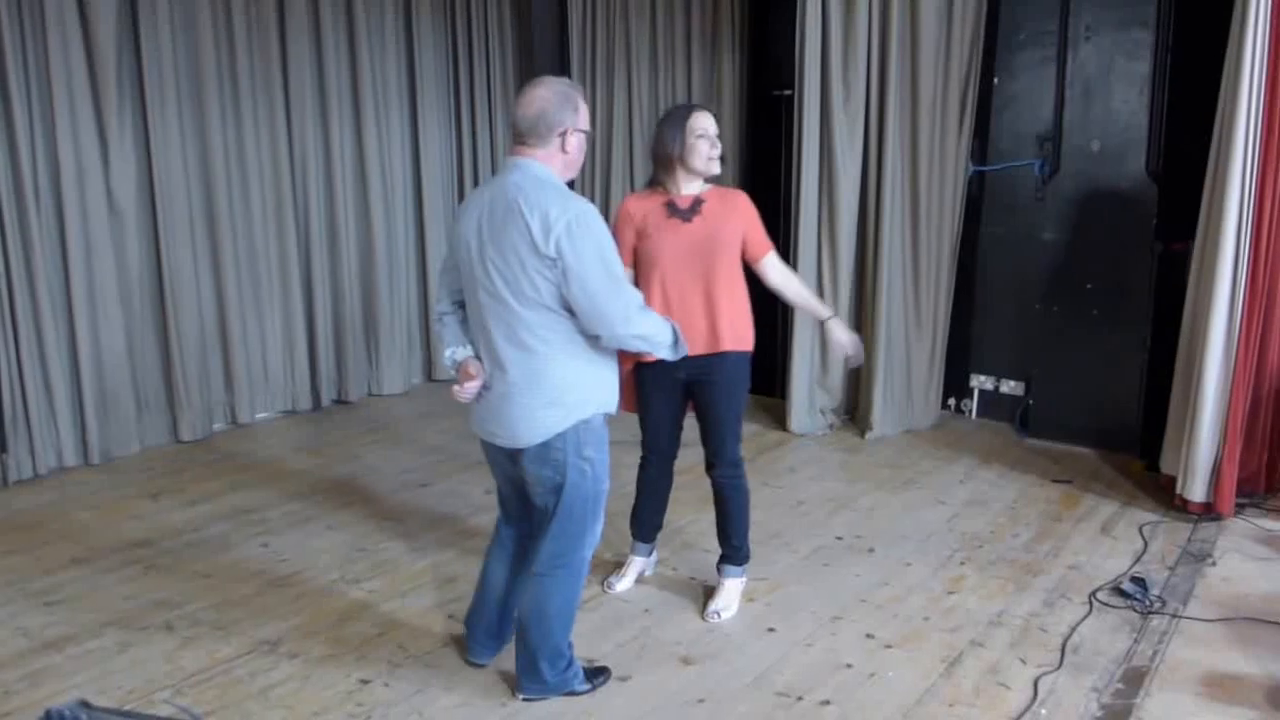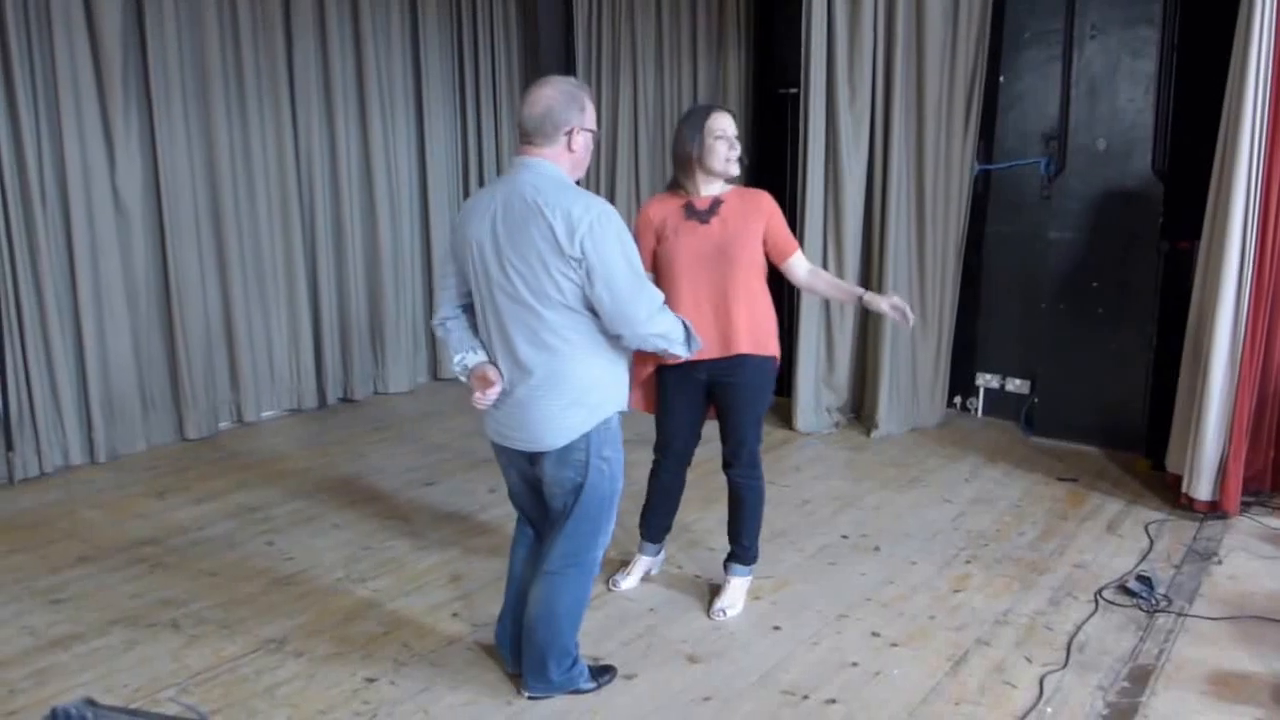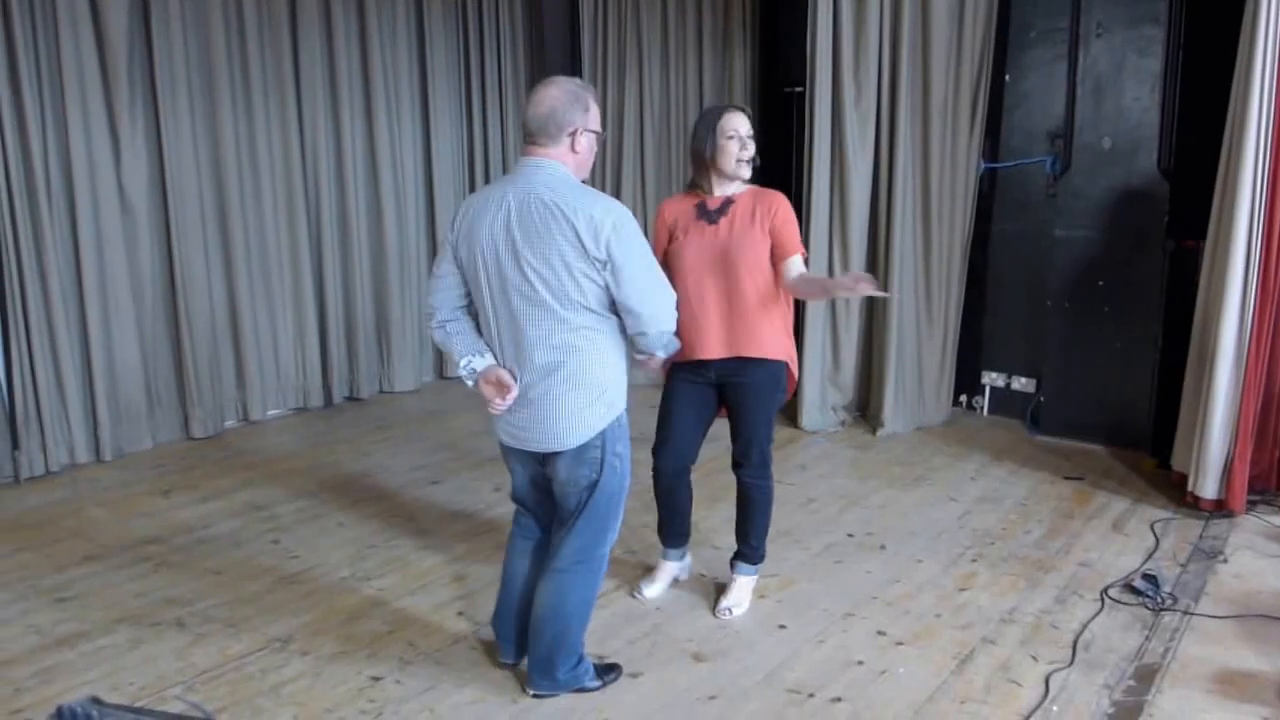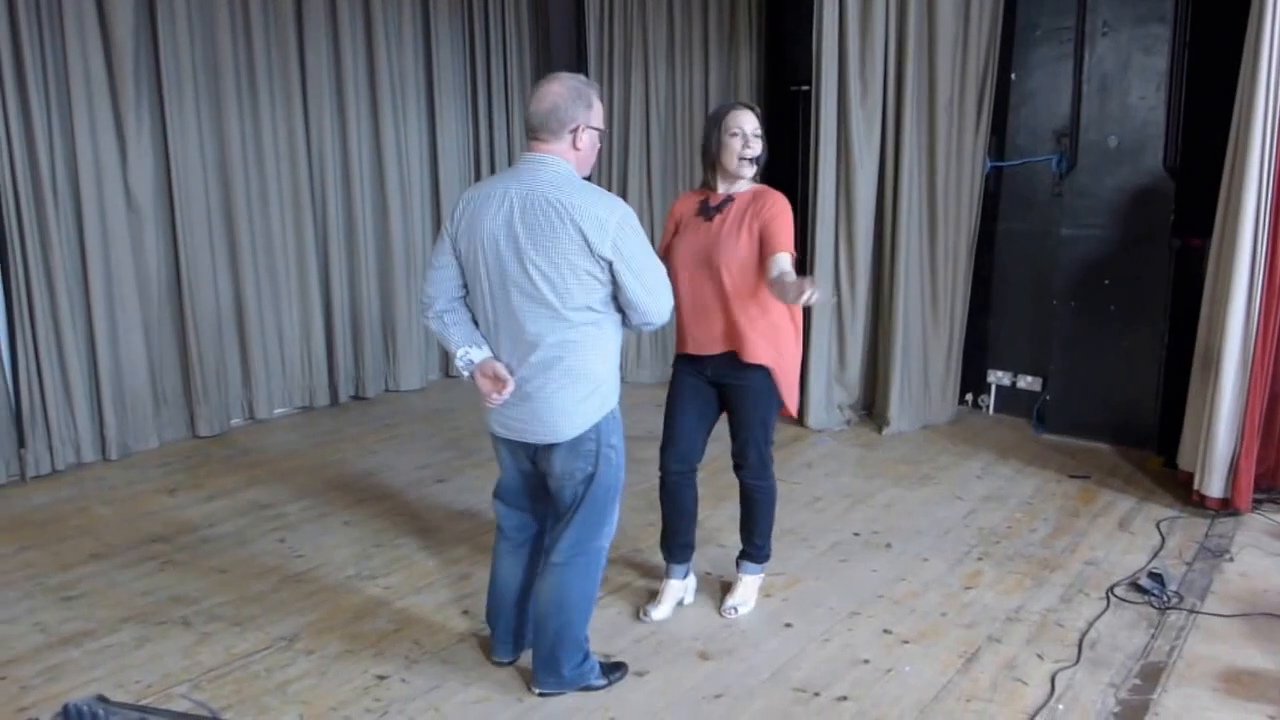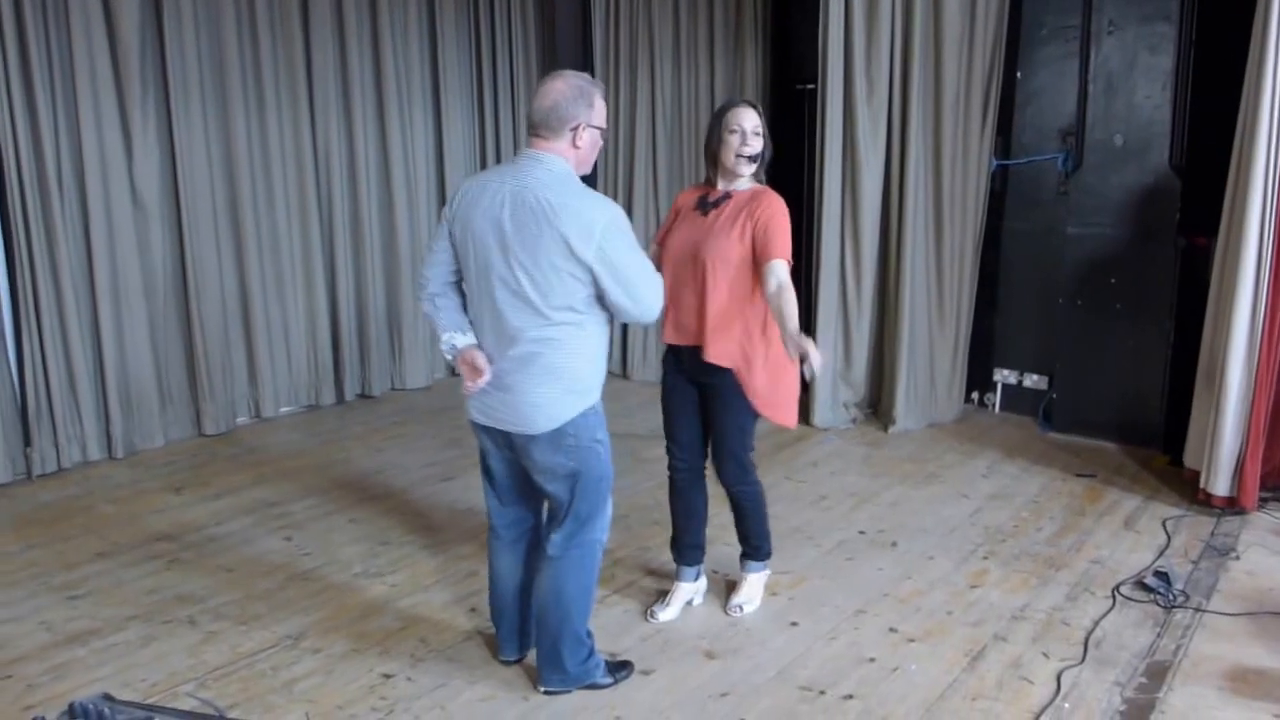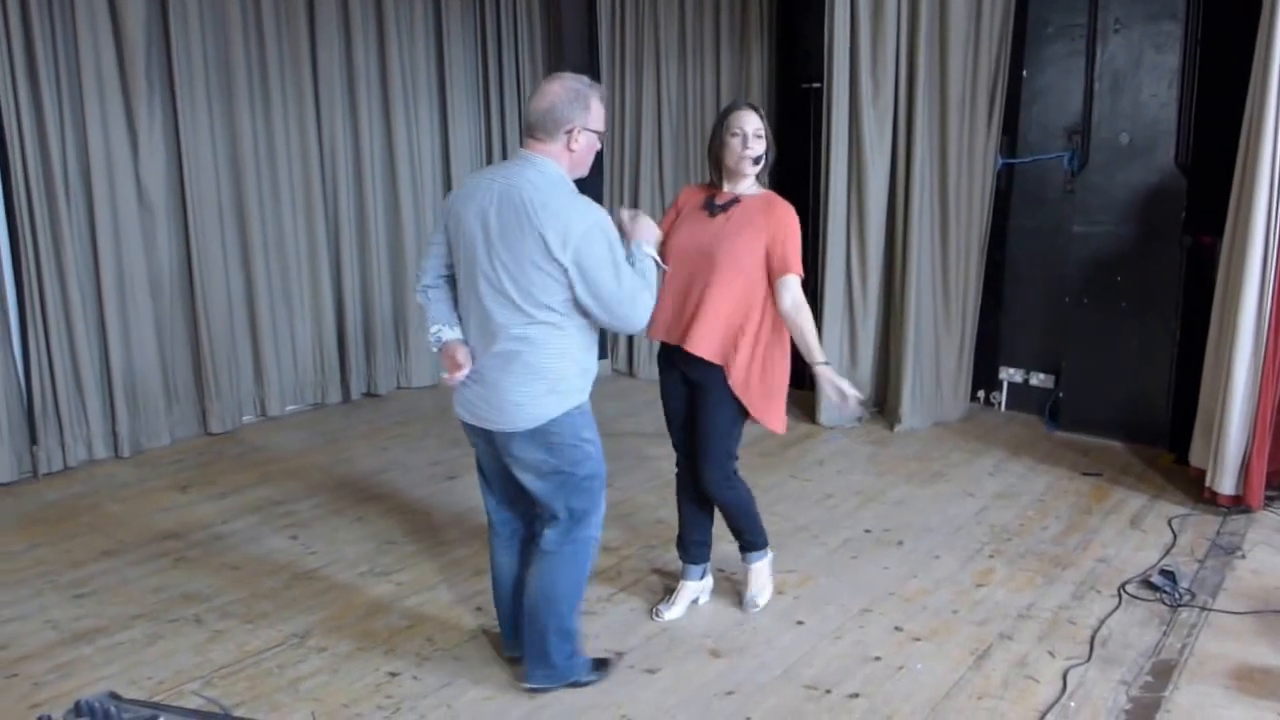
dt=0.2s
person 1, frame 1
left shoulder: (475, 206)
right shoulder: (567, 213)
left elbow: (449, 302)
right elbow: (617, 319)
left wrist: (465, 358)
right wrist: (670, 337)
left hip: (499, 411)
right hip: (560, 416)
left knee: (518, 524)
right knee: (564, 544)
left ankle: (485, 636)
right ankle: (545, 672)
person 1, frame 2
left shoulder: (476, 210)
right shoulder: (584, 212)
left elbow: (449, 310)
right elbow: (637, 319)
left wrist: (475, 363)
right wrist: (683, 337)
left hip: (508, 416)
right hip: (576, 418)
left knee: (535, 529)
right knee: (575, 545)
left ankle: (514, 643)
right ankle: (549, 670)
person 1, frame 3
left shoulder: (474, 210)
right shoulder: (599, 214)
left elbow: (444, 313)
right elbow: (653, 318)
left wrist: (482, 367)
right wrist: (661, 346)
left hip: (515, 417)
right hip: (586, 416)
left knee: (533, 523)
right knee: (581, 543)
left ankle: (510, 640)
right ankle: (555, 669)
person 1, frame 4
left shoulder: (473, 203)
right shoulder: (601, 211)
left elbow: (439, 302)
right elbow: (655, 308)
left wrist: (478, 359)
right wrist: (608, 317)
left hip: (508, 409)
right hip: (579, 411)
left knee: (518, 523)
right knee: (579, 538)
left ankle: (506, 637)
right ankle: (560, 666)
person 1, frame 5
left shoulder: (472, 193)
right shoulder: (592, 213)
left elbow: (436, 284)
right elbow: (645, 305)
left wrist: (464, 345)
right wrist: (598, 289)
left hip: (491, 400)
right hip: (560, 407)
left knee: (510, 520)
right knee: (576, 531)
left ankle: (512, 636)
right ankle: (567, 664)
person 1, frame 6
left shoulder: (470, 192)
right shoulder: (577, 216)
left elbow: (433, 278)
right elbow: (629, 315)
left wrist: (450, 339)
right wrist: (642, 249)
left hip: (479, 399)
right hip: (546, 406)
left knee: (509, 519)
right knee: (573, 523)
left ankle: (517, 634)
right ankle: (552, 659)
person 2, frame 1
left shoulder: (736, 204)
right shoulder: (636, 209)
left elbow: (775, 271)
left wrist: (829, 318)
left hip: (724, 354)
right hip: (658, 358)
left knee: (724, 465)
right knee: (656, 457)
left ankle: (733, 572)
right ankle: (642, 550)
person 2, frame 2
left shoulder: (758, 205)
right shoulder: (657, 212)
left elbow: (803, 272)
left wrist: (866, 298)
right wrist: (647, 347)
left hip: (745, 358)
right hip: (680, 361)
left knee: (742, 465)
right knee: (670, 458)
left ankle: (740, 571)
right ankle: (649, 550)
person 2, frame 3
left shoulder: (771, 205)
right shoulder: (673, 211)
left elbow: (794, 279)
left wrist: (837, 285)
left hip: (756, 359)
right hip: (693, 361)
left knee: (751, 466)
right knee: (669, 461)
left ankle: (746, 570)
right ankle: (674, 555)
person 2, frame 4
left shoulder: (770, 204)
right shoulder: (685, 208)
left elbow: (776, 275)
right elbow: (662, 276)
left wrist: (794, 288)
left hip: (753, 360)
right hip: (695, 359)
left knee: (753, 467)
right knee: (675, 464)
left ankle: (752, 569)
right ankle: (678, 574)
person 2, frame 5
left shoulder: (766, 206)
right shoulder: (686, 202)
left elbow: (776, 282)
right elbow: (655, 265)
left wrist: (794, 336)
left hip: (737, 360)
right hip: (682, 354)
left knee: (733, 468)
right knee: (683, 465)
left ankle: (755, 568)
right ankle: (689, 576)
person 2, frame 6
left shoulder: (777, 213)
right shoulder: (688, 200)
left elbow: (790, 298)
right elbow: (656, 265)
left wrist: (820, 365)
left hip: (730, 361)
right hip: (676, 353)
left knee: (714, 471)
right knee: (689, 466)
left ankle: (758, 556)
right ankle: (694, 574)
